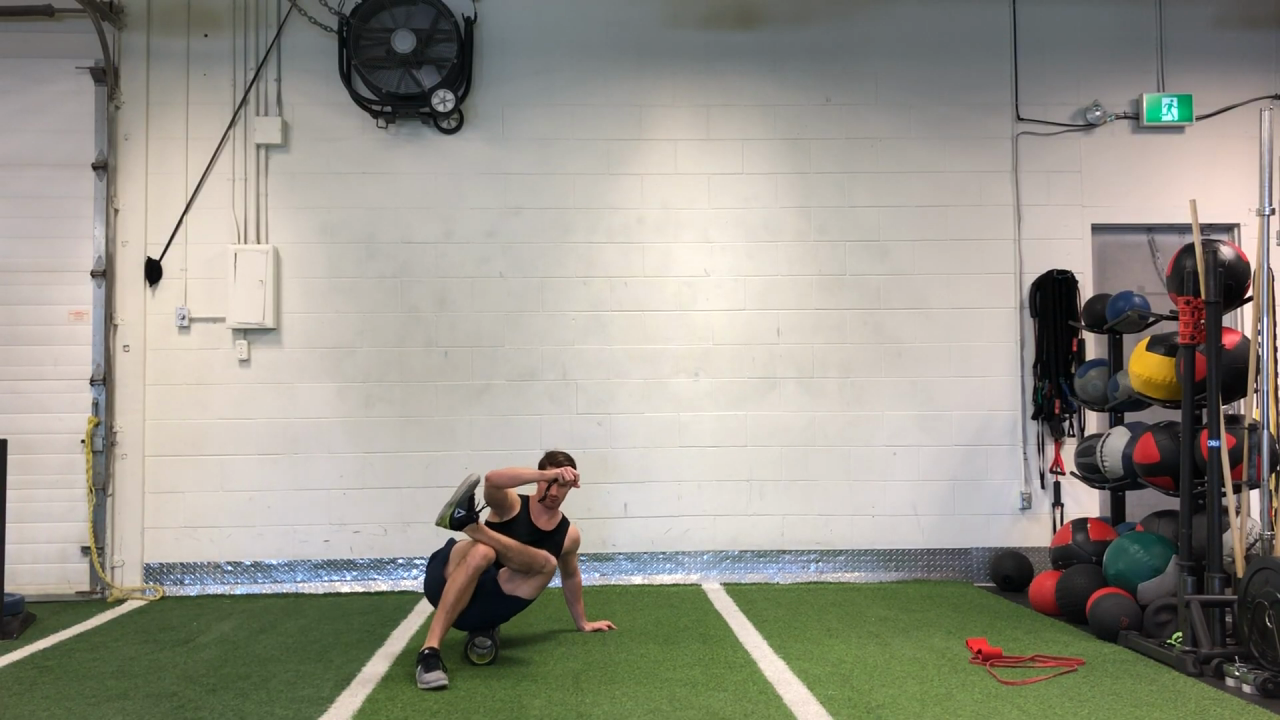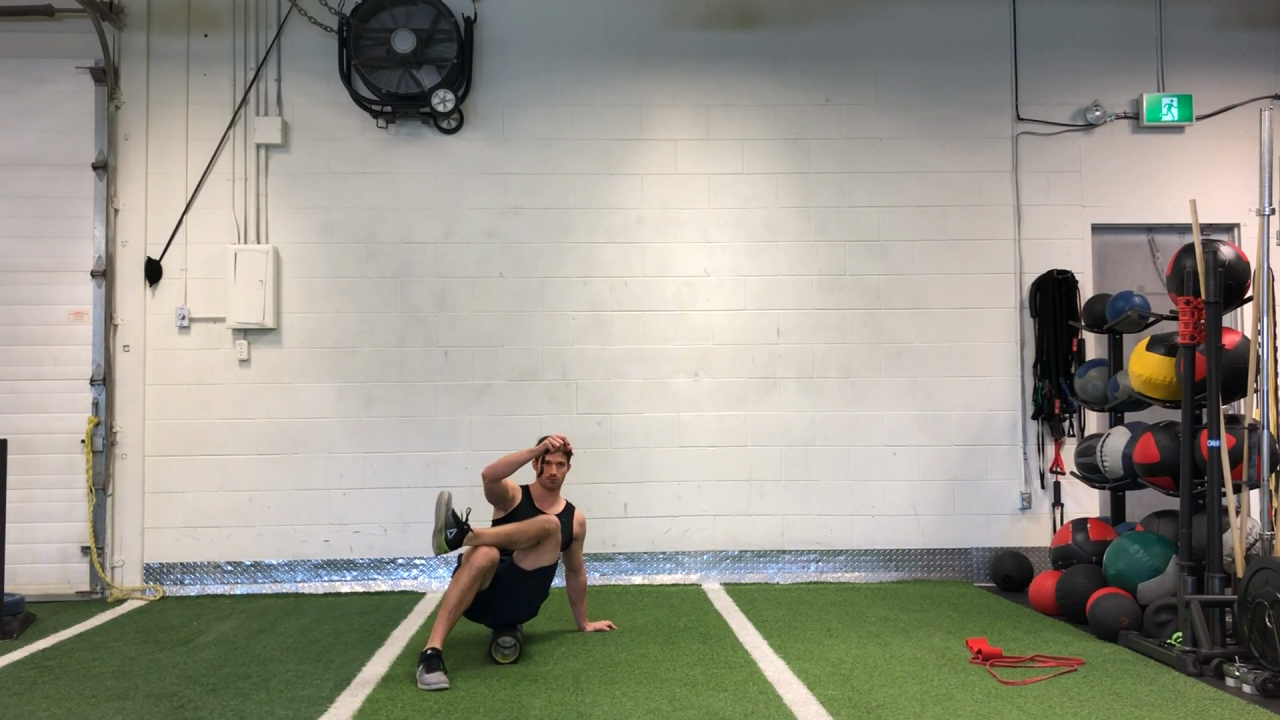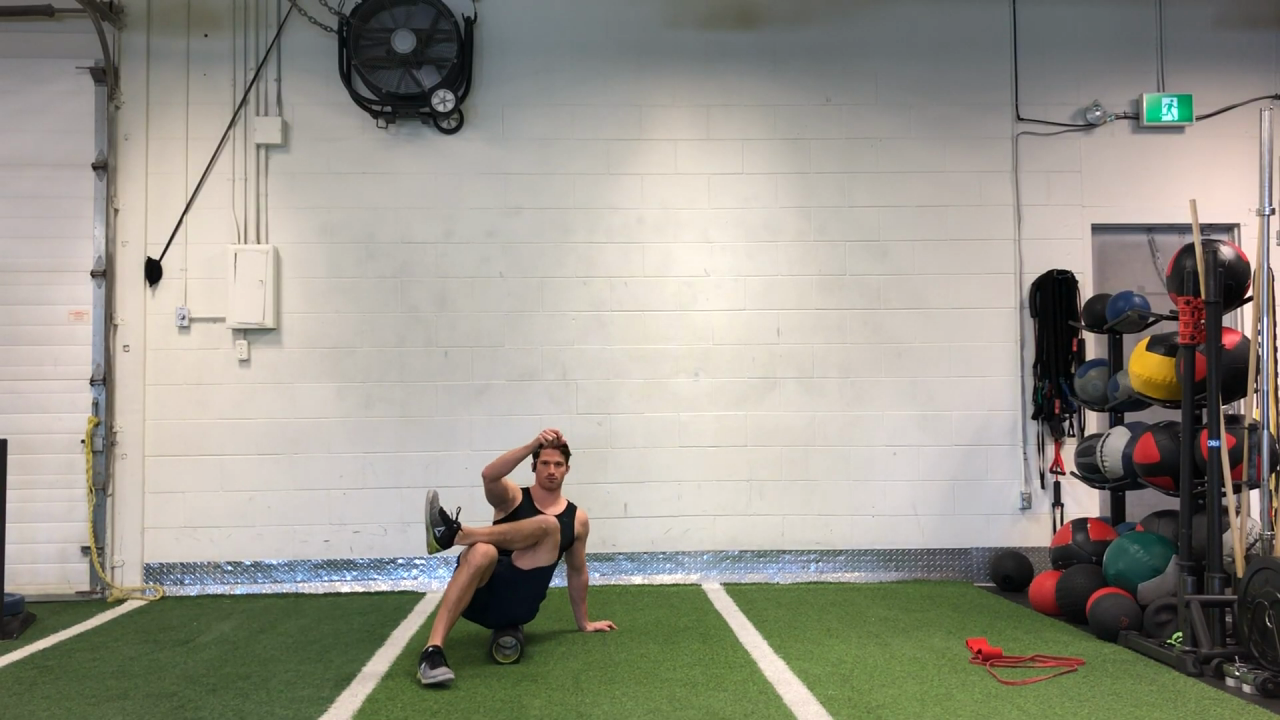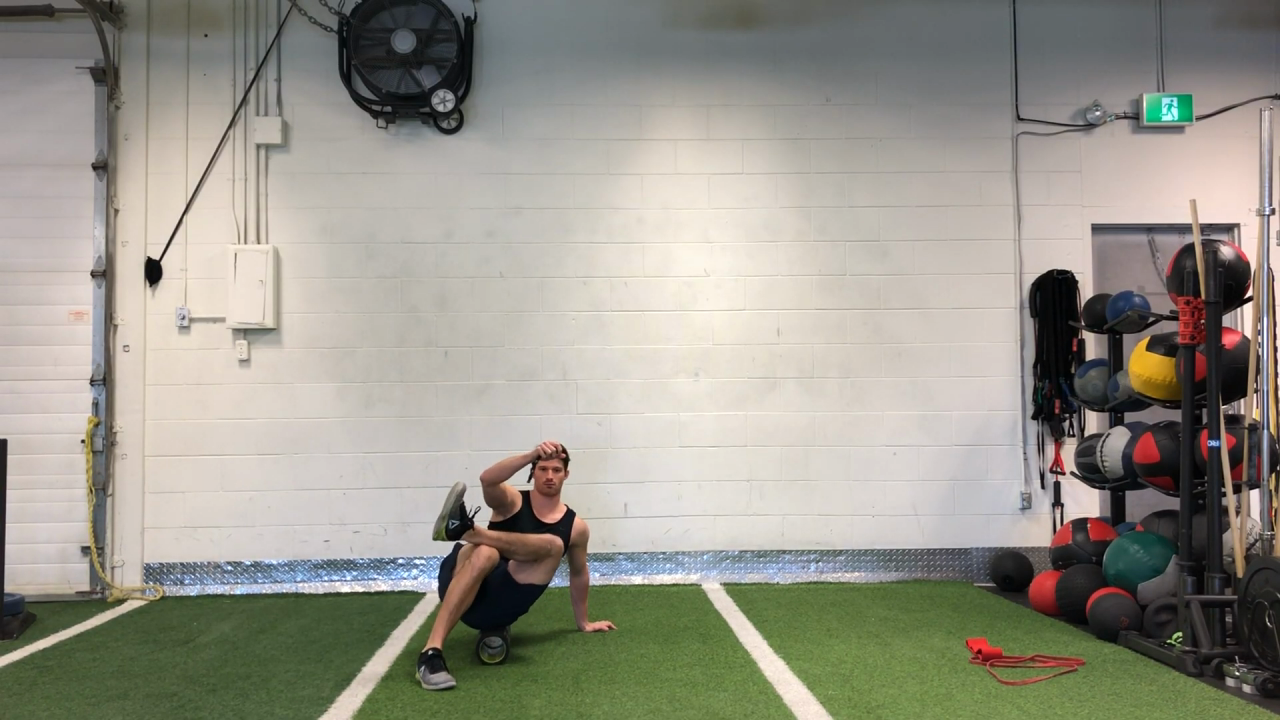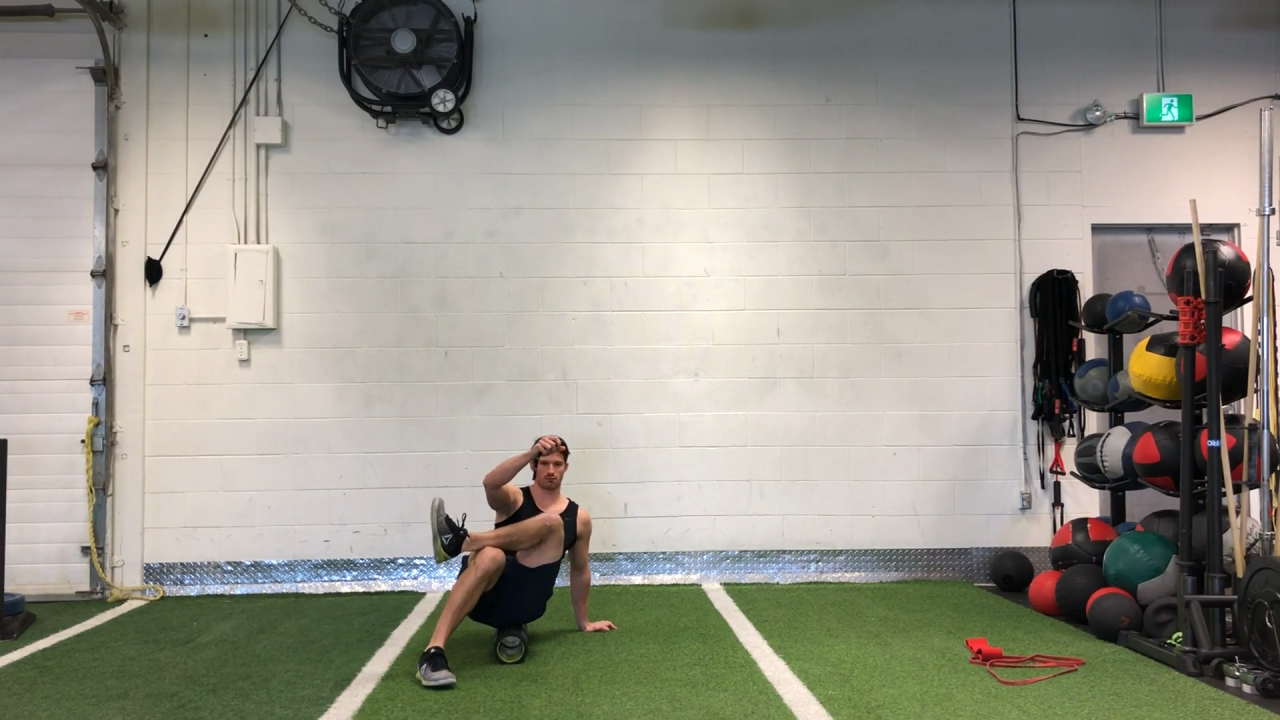
dt=0.4s
person 1, frame 1
left shoulder: (569, 534)
right shoulder: (510, 505)
left elbow: (571, 577)
right elbow: (492, 479)
left wrist: (582, 622)
right wrist: (547, 475)
left hip: (480, 611)
right hip: (447, 581)
left knee: (547, 563)
right knee: (481, 552)
right ankle: (430, 652)
person 1, frame 2
left shoulder: (574, 520)
right shoulder: (512, 496)
left elbow: (575, 573)
right elbow: (489, 476)
left wrist: (583, 623)
right wrist: (539, 449)
left hip: (515, 606)
right hip: (480, 593)
left knee: (550, 525)
right knee: (484, 553)
right ankle: (432, 652)
person 1, frame 3
left shoulder: (577, 519)
right shoulder: (512, 497)
left elbow: (577, 572)
right elbow: (489, 476)
left wrist: (584, 622)
right wrist: (533, 445)
left hip: (517, 604)
right hip: (482, 594)
left knee: (549, 525)
right knee: (483, 552)
right ankle: (433, 651)
person 1, frame 4
left shoulder: (576, 527)
right shoulder: (511, 501)
left elbow: (579, 574)
right elbow: (487, 479)
left wrist: (583, 622)
right wrist: (532, 455)
left hip: (497, 609)
right hip: (461, 584)
left knee: (553, 546)
right knee: (485, 554)
right ankle: (431, 652)
person 1, frame 5
left shoulder: (579, 518)
right shoulder: (513, 498)
left elbow: (580, 571)
right elbow: (490, 483)
left wrist: (583, 622)
right wrist: (532, 452)
left hip: (523, 604)
right hip: (487, 594)
left knee: (551, 522)
right knee: (490, 556)
right ankle: (434, 652)
